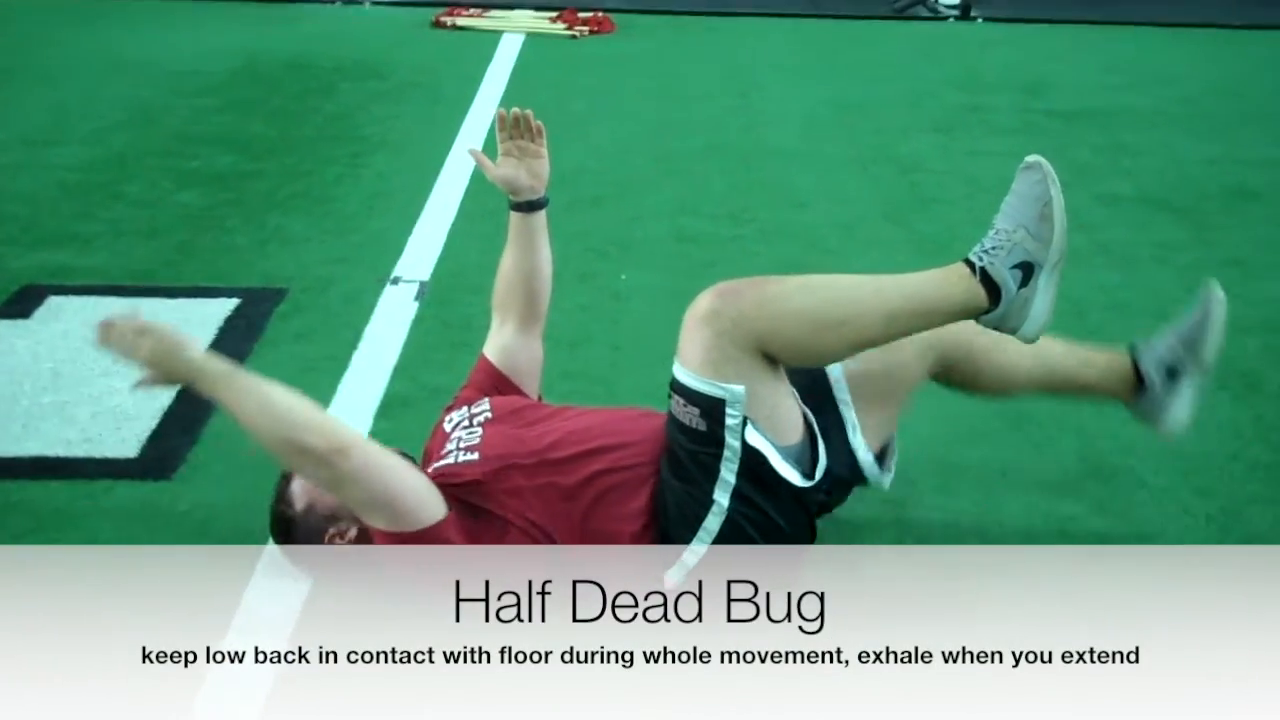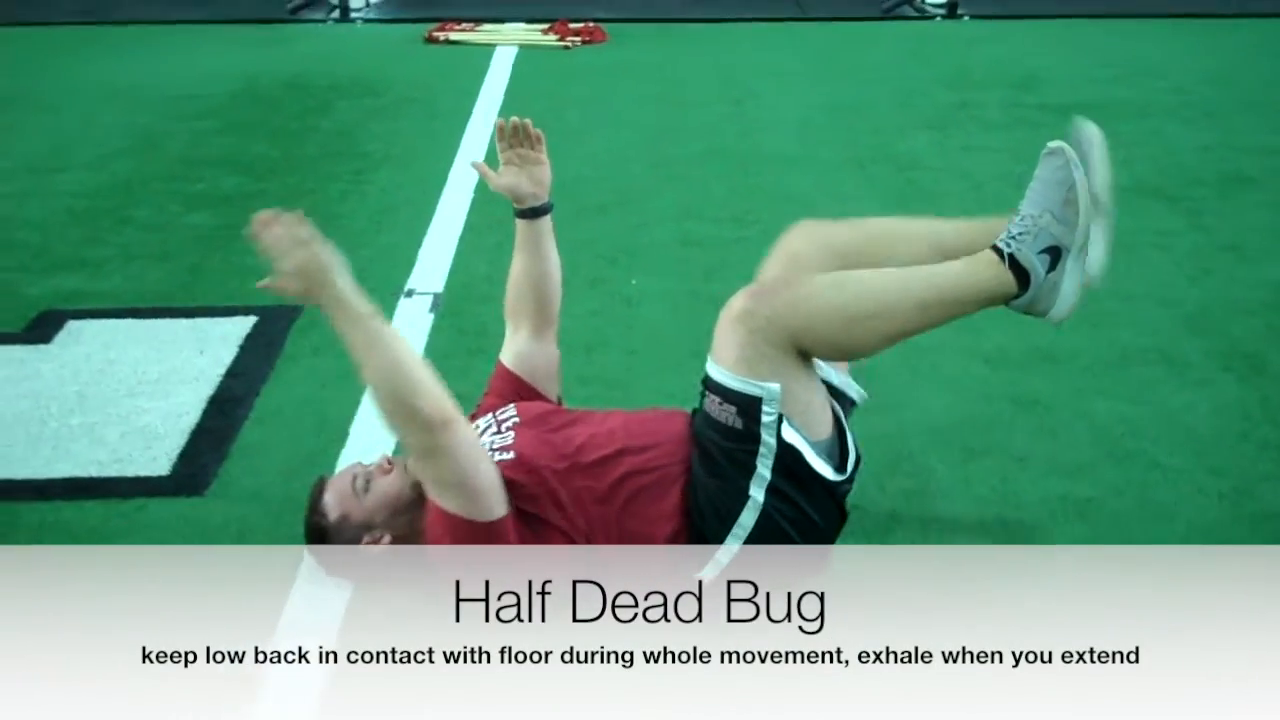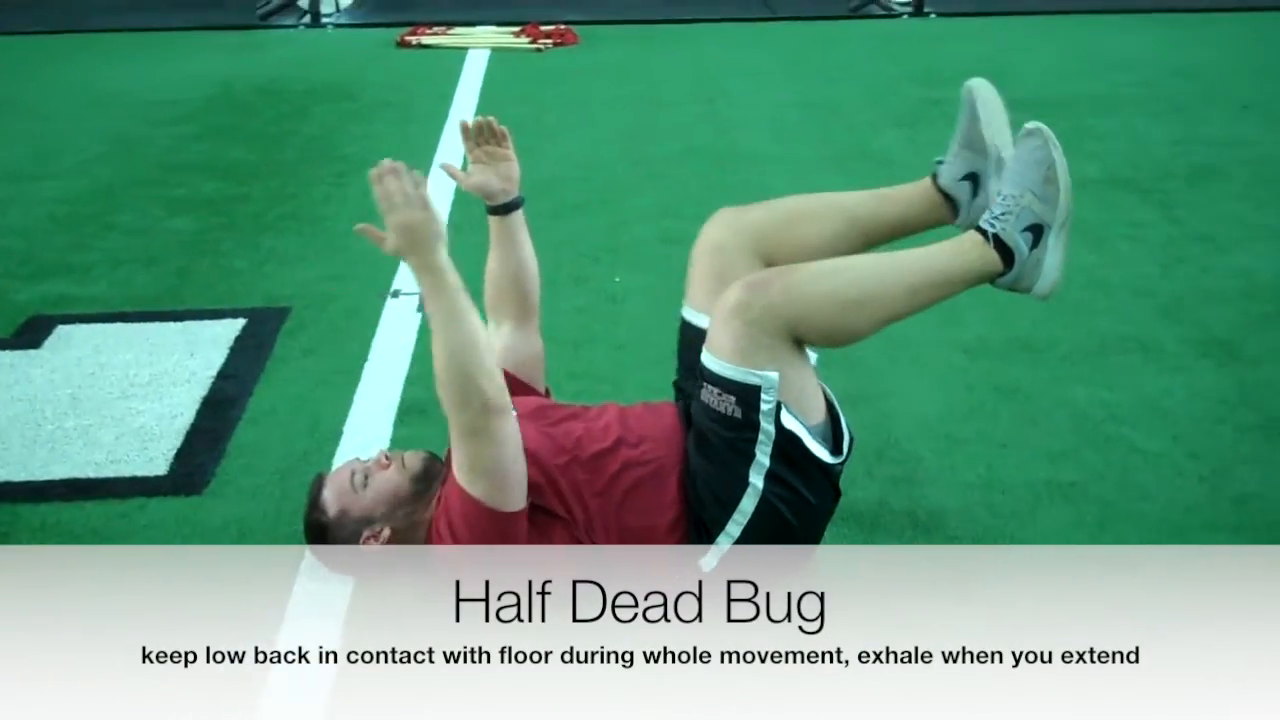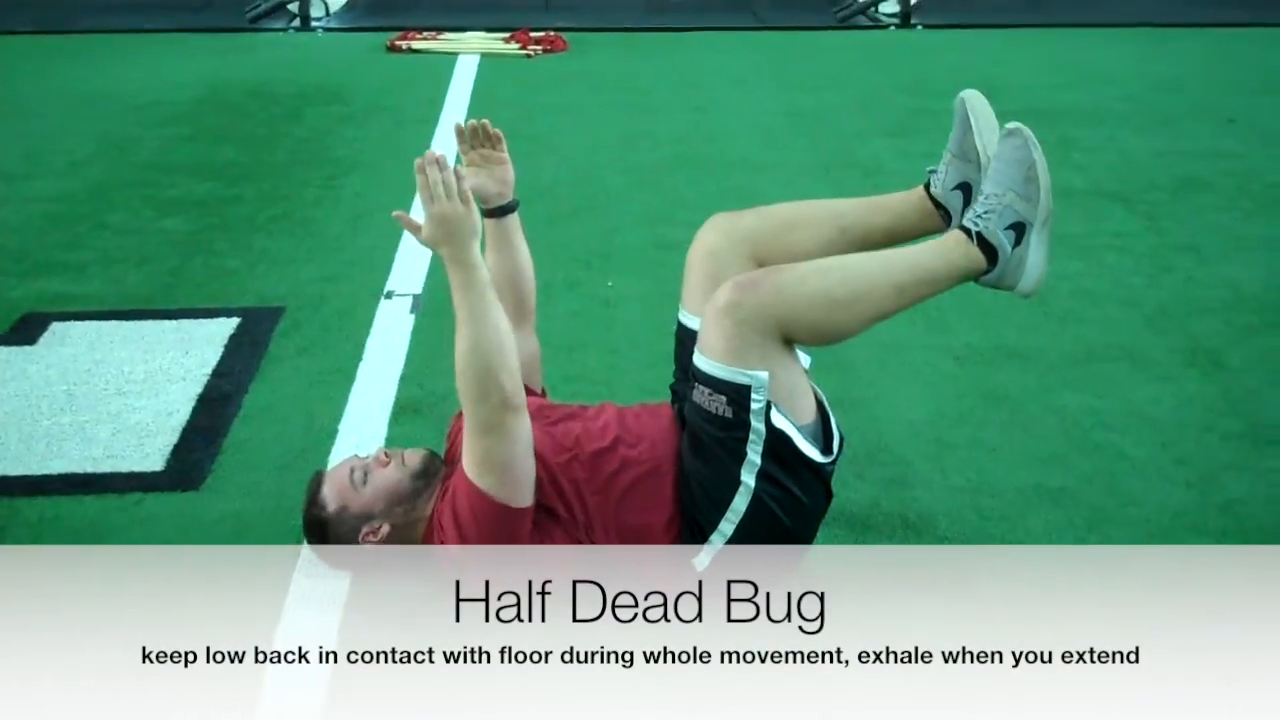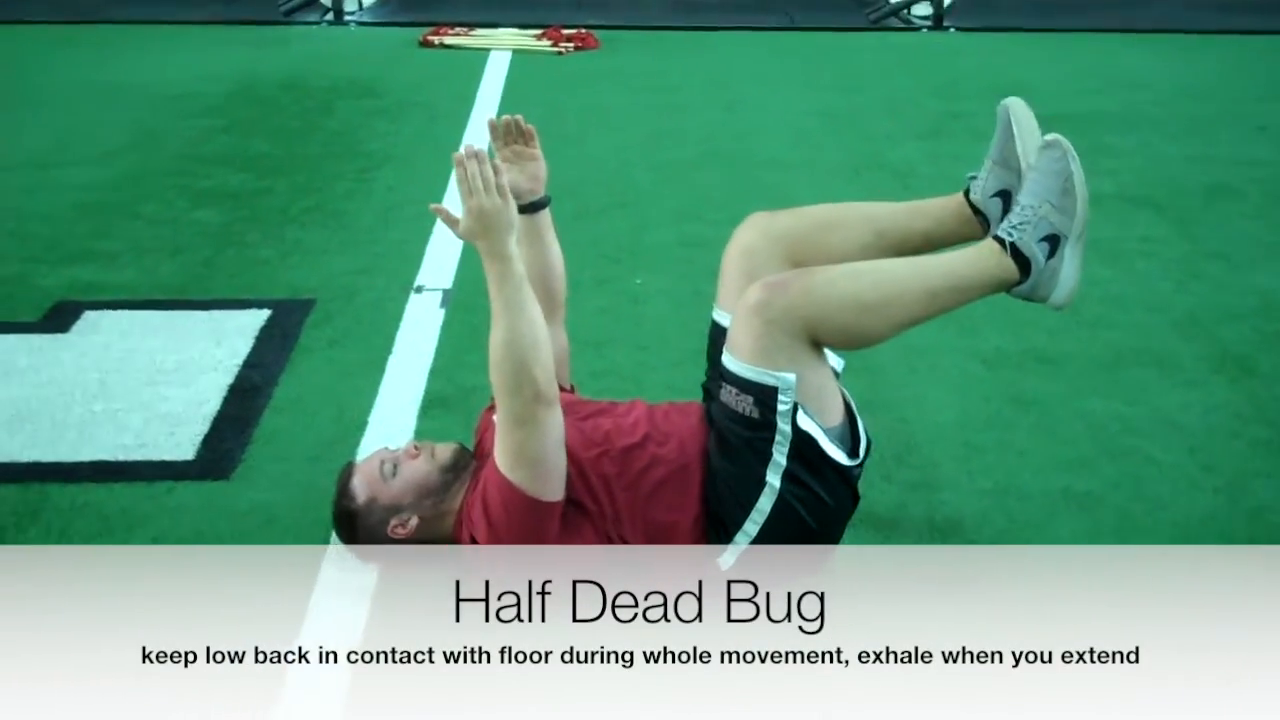
dt=0.3s
person 1, frame 1
left shoulder: (466, 425)
right shoulder: (421, 534)
left elbow: (519, 321)
right elbow: (333, 447)
left wrist: (529, 202)
right wrist: (200, 369)
left hip: (720, 468)
right hip: (708, 531)
left knee: (922, 336)
right knee: (724, 310)
left ankle: (1134, 374)
right ankle: (989, 282)
person 1, frame 2
left shoulder: (499, 416)
right shoulder: (454, 539)
left elbow: (534, 328)
right elbow: (430, 429)
left wrist: (533, 208)
right wrist: (339, 296)
left hip: (710, 455)
right hip: (742, 520)
left knee: (816, 244)
right knee: (761, 310)
left ankle: (1022, 250)
right ankle: (1020, 271)
person 1, frame 3
left shoulder: (470, 453)
right shoulder: (467, 535)
left elbow: (516, 322)
right elbow: (483, 414)
left wrist: (503, 206)
right wrist: (428, 264)
left hip: (698, 441)
right hip: (737, 513)
left knee: (730, 234)
right knee: (758, 303)
left ankle: (953, 192)
right ankle: (1001, 248)
person 1, frame 4
left shoulder: (468, 448)
right shoulder: (469, 532)
left elbow: (513, 322)
right elbow: (501, 408)
left wrist: (498, 208)
right wrist: (459, 257)
left hip: (696, 444)
right hip: (733, 513)
left knee: (725, 240)
right knee: (745, 301)
left ankle: (942, 203)
right ankle: (985, 245)
person 1, frame 5
left shoulder: (497, 444)
right shoulder: (498, 523)
left elbow: (543, 319)
right elbow: (534, 399)
left wrist: (531, 205)
right wrist: (497, 248)
left hip: (721, 444)
right hip: (757, 514)
left knee: (764, 238)
right knee: (774, 302)
left ankle: (982, 209)
right ankle: (1019, 257)
